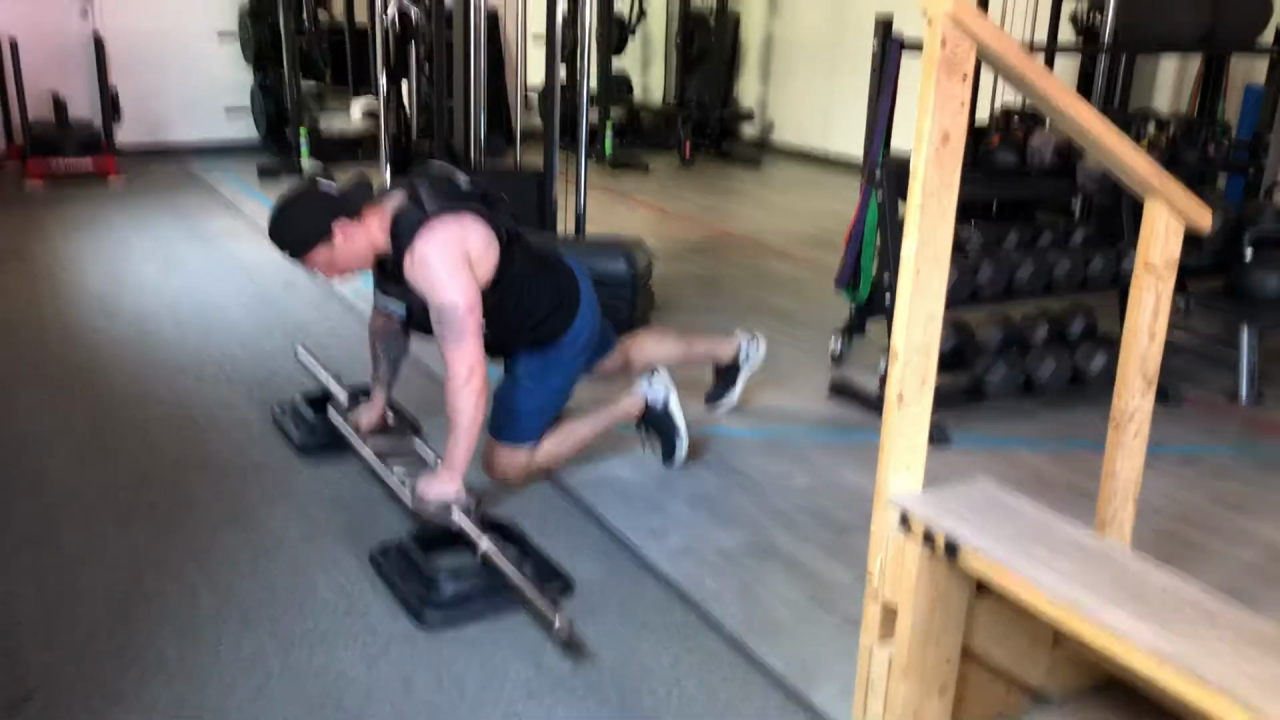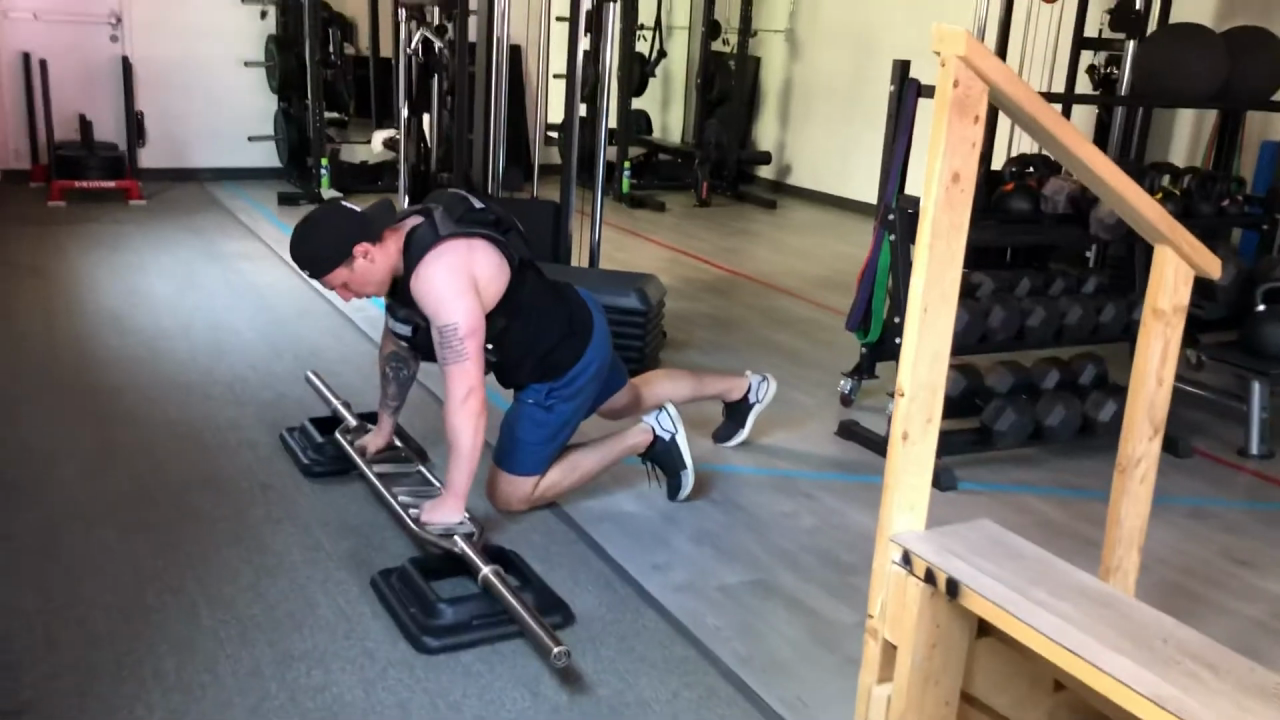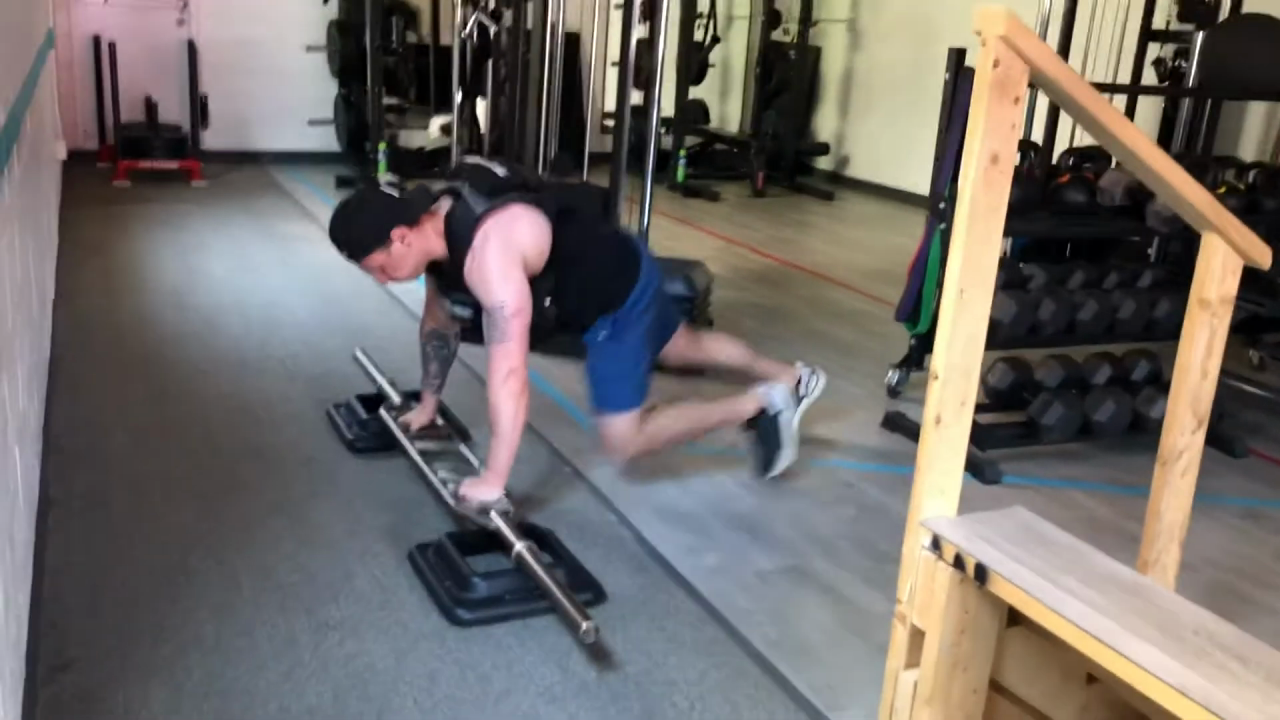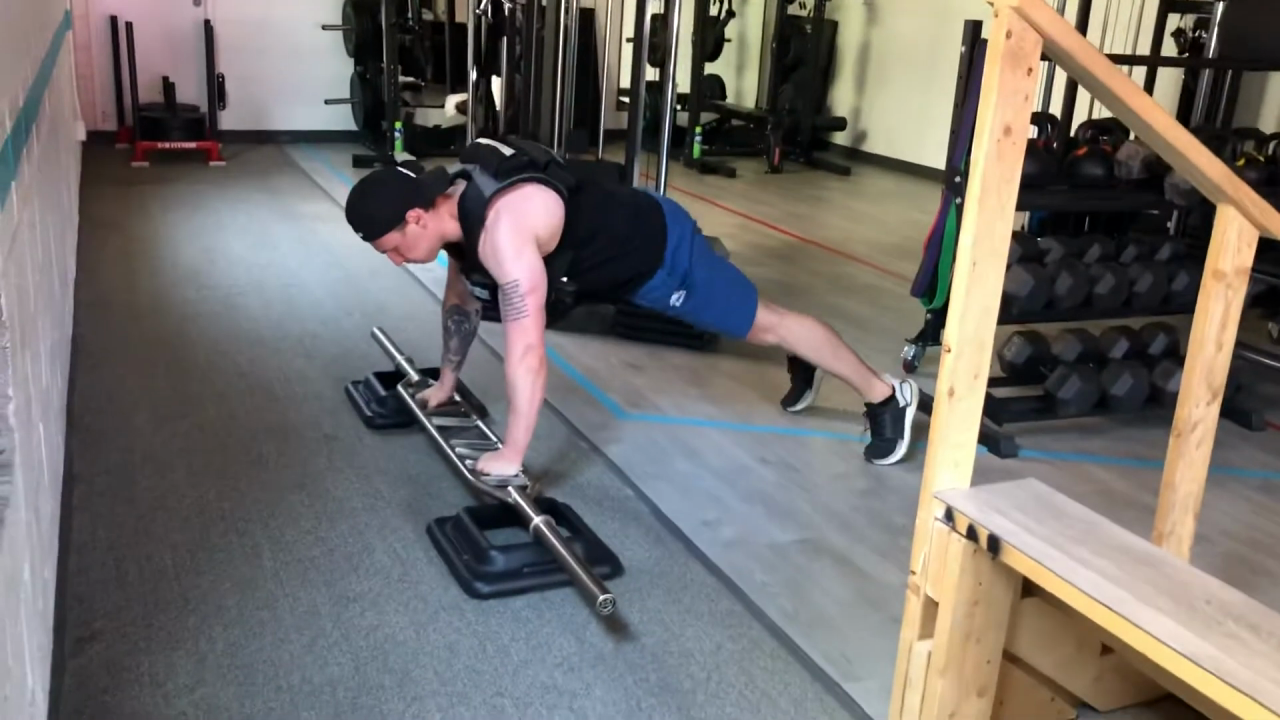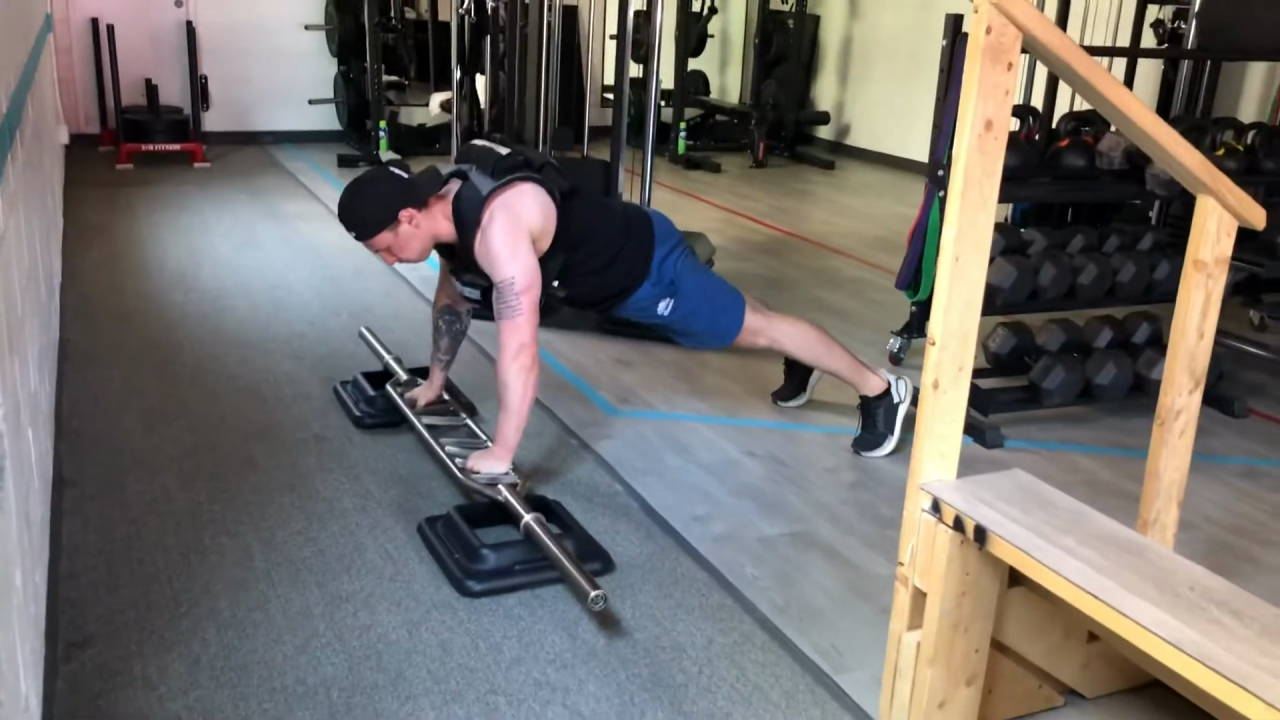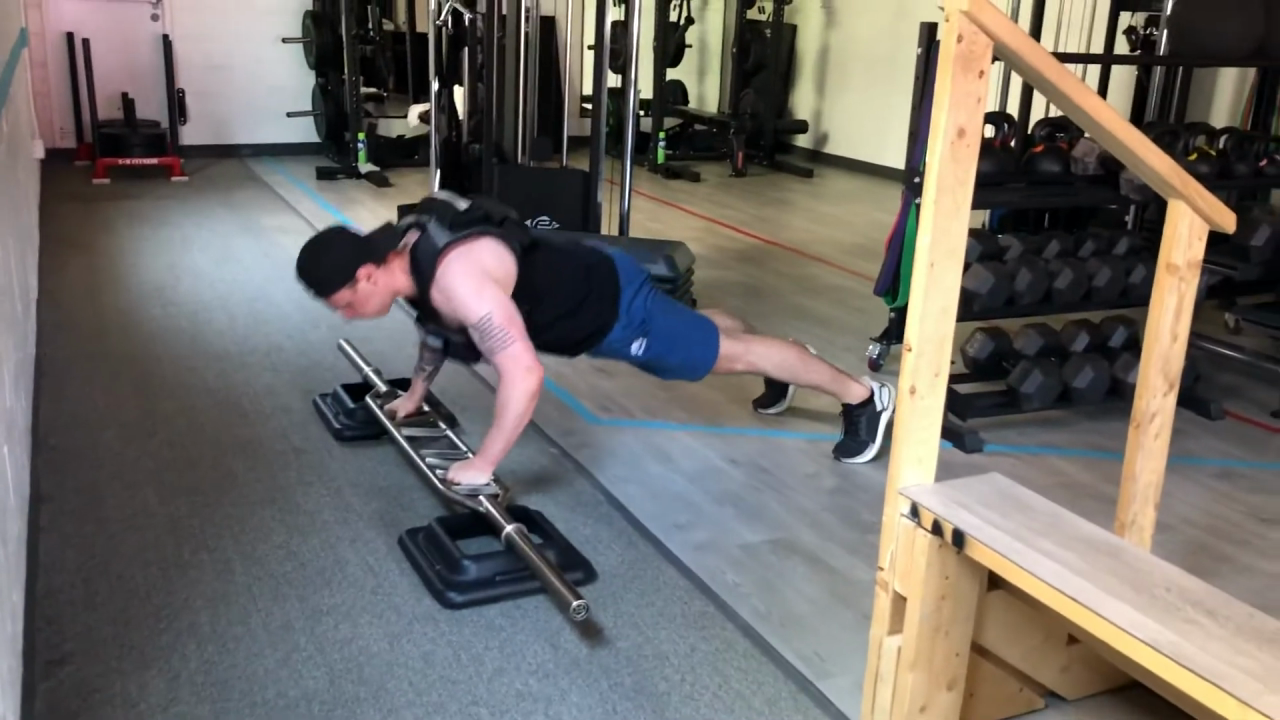
dt=0.4s
person 1, frame 1
left shoulder: (429, 250)
right shoulder: (382, 218)
left elbow: (467, 369)
right elbow: (389, 314)
left wrist: (450, 476)
right wrist: (378, 402)
left hip: (554, 326)
right hip: (556, 295)
left knee: (506, 463)
right knee: (616, 359)
left ankle: (639, 403)
right ankle: (732, 350)
person 1, frame 2
left shoulder: (437, 272)
right shoulder: (400, 242)
left elbow: (466, 392)
right elbow: (399, 340)
left wrist: (452, 502)
right wrist: (384, 427)
left hip: (565, 356)
right hip: (568, 329)
left knee: (510, 495)
right knee: (626, 401)
left ankle: (647, 438)
right ankle: (743, 388)
person 1, frame 3
left shoulder: (486, 250)
right shoulder: (436, 226)
left elbow: (509, 373)
right elbow: (439, 321)
left wrist: (493, 481)
right wrist: (428, 404)
left hip: (619, 290)
right hip: (609, 276)
left knee: (624, 442)
right knee: (683, 347)
left ankle: (759, 404)
right ankle: (788, 375)
person 1, frame 4
left shoulder: (502, 229)
right shoulder: (453, 208)
left elbow: (526, 352)
right elbow: (460, 299)
left wrist: (511, 455)
right wrist: (446, 381)
left hip: (658, 249)
right hip: (626, 251)
left knee: (762, 322)
right knee: (732, 310)
left ankle: (886, 395)
right ankle: (803, 366)
person 1, frame 5
left shoulder: (495, 228)
right shoulder: (446, 209)
left elbow: (519, 352)
right elbow: (452, 299)
left wrist: (501, 454)
right wrist: (435, 380)
left hip: (645, 263)
right hip: (614, 264)
left knee: (754, 327)
right knee: (727, 311)
left ankle: (880, 389)
right ankle: (801, 366)
person 1, frame 6
left shoulder: (452, 279)
right shoulder: (409, 249)
left elbow: (523, 374)
left wrist: (484, 464)
right wrist: (418, 389)
left hip: (613, 306)
right hip: (585, 283)
left knee: (731, 354)
right knee: (692, 325)
left ankle: (861, 396)
right ankle: (784, 371)
